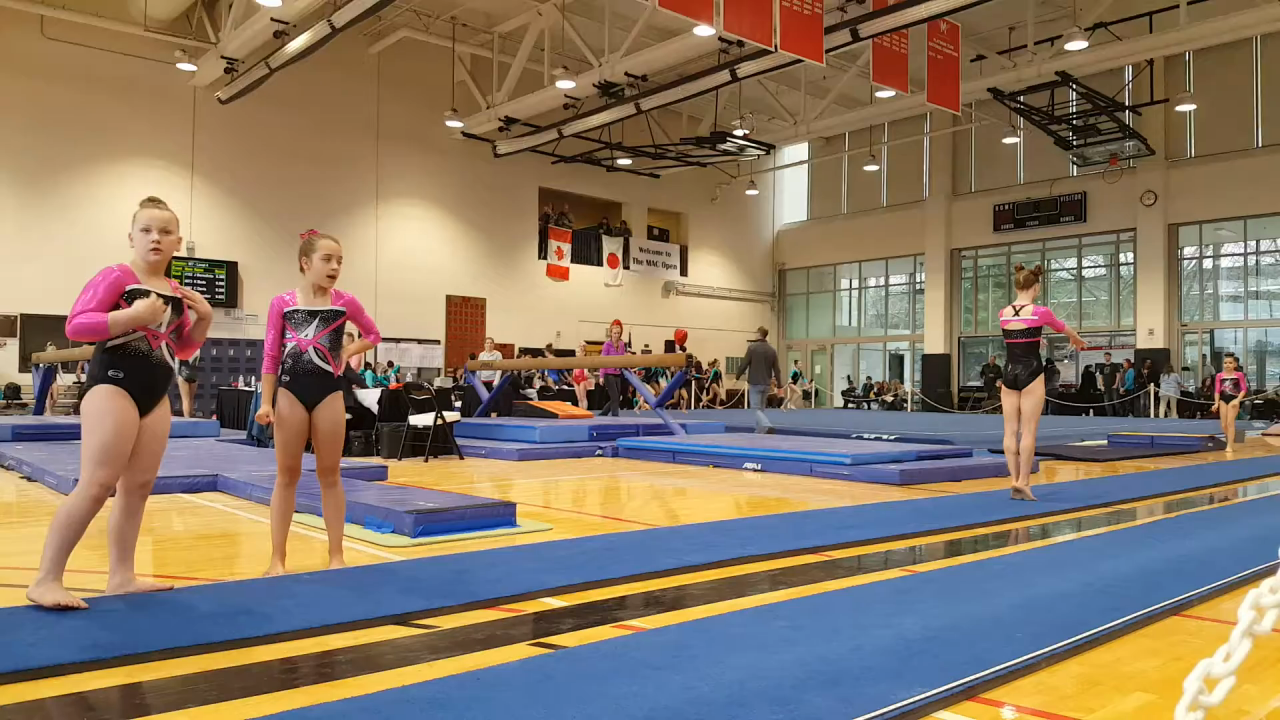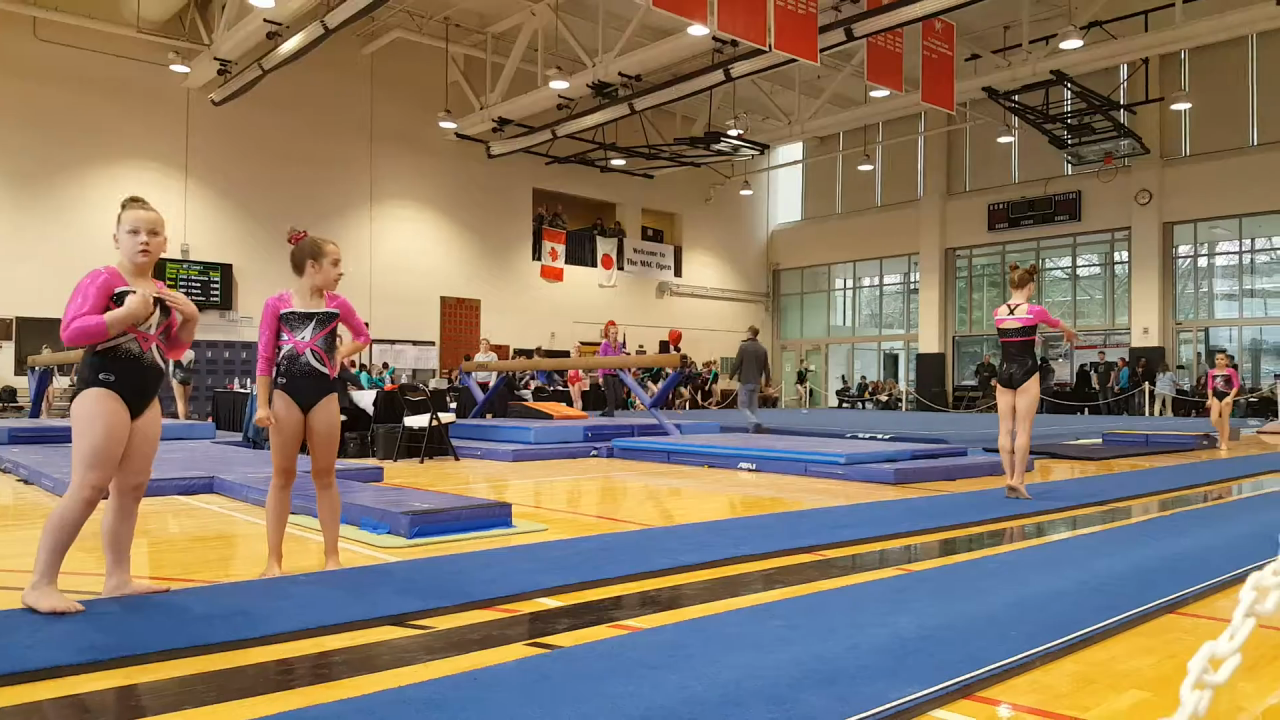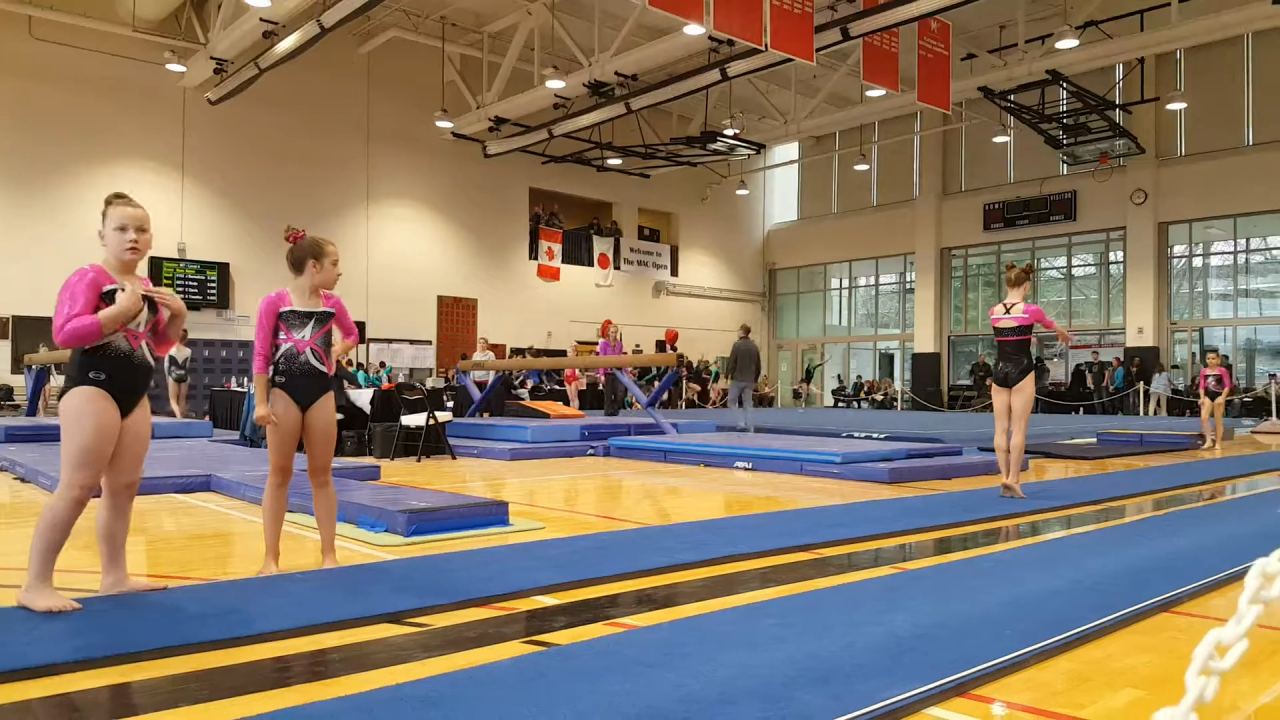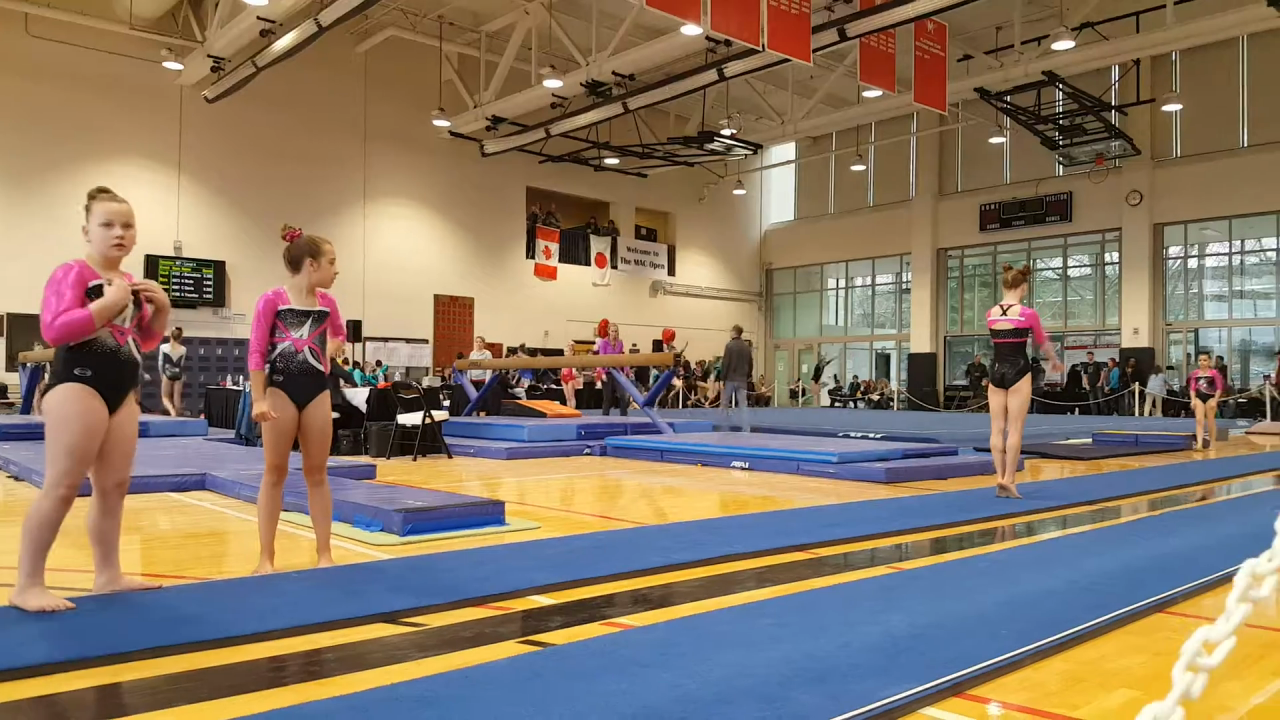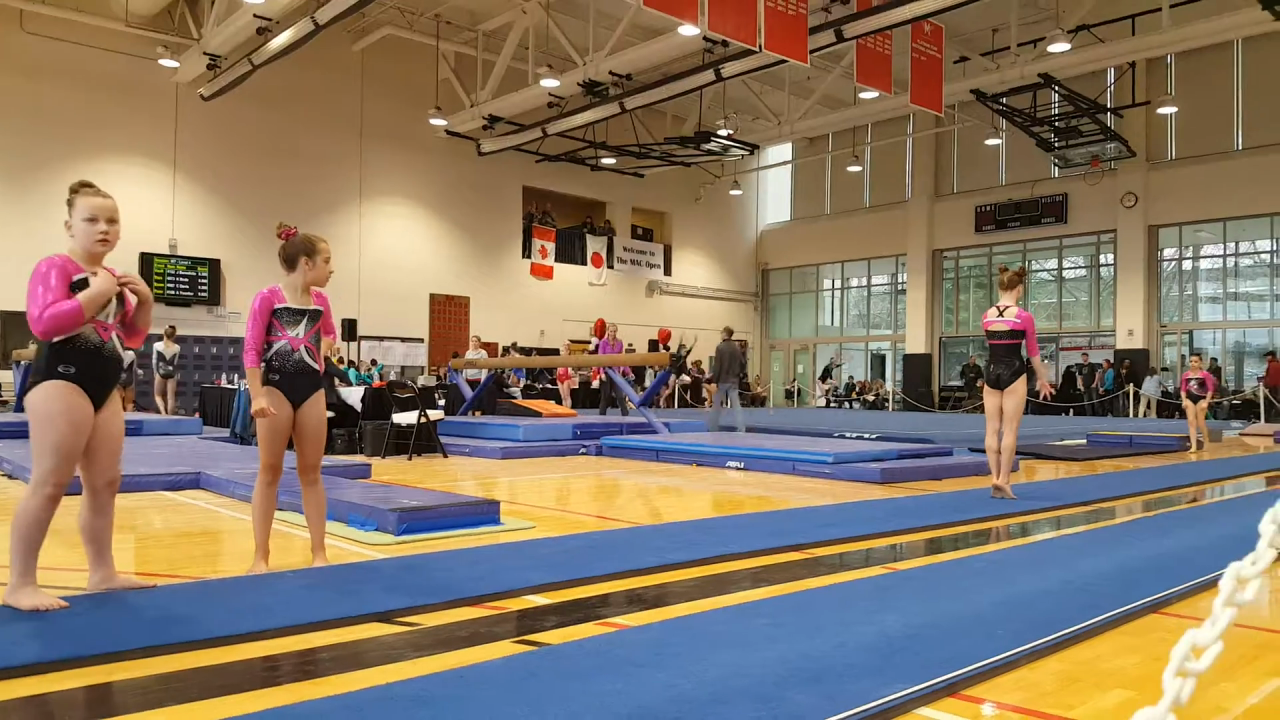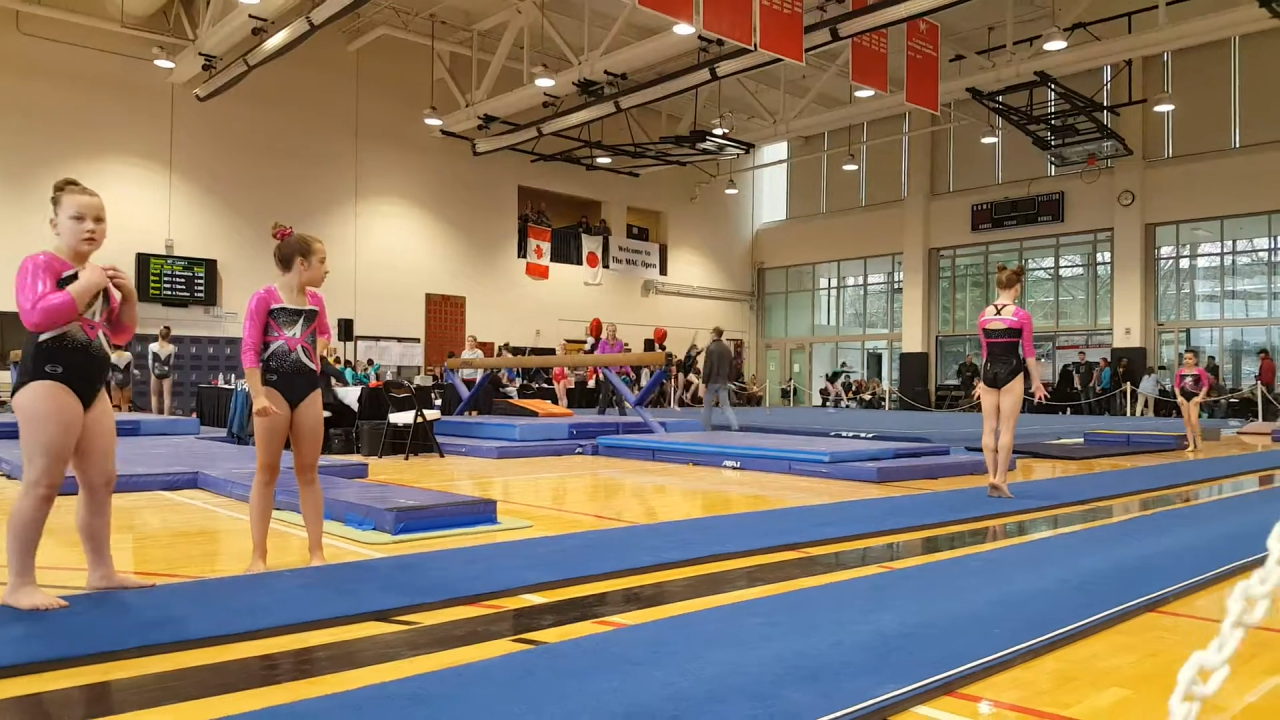
dt=0.1s
person 1, frame 1
left shoulder: (177, 293)
right shoulder: (114, 277)
left elbow: (184, 350)
right elbow: (76, 326)
left wrist: (203, 319)
right wrist: (135, 316)
left hip: (155, 396)
right hip: (112, 388)
left knee: (138, 488)
right knee: (96, 485)
left ankle: (121, 576)
right ankle: (46, 580)
person 1, frame 2
left shoulder: (164, 294)
right shoulder: (103, 279)
left elbow: (173, 351)
right elbow: (71, 331)
left wrist: (189, 320)
right wrist: (128, 313)
left hip: (146, 398)
right hip: (103, 390)
left knee: (131, 490)
right knee: (88, 488)
left ankle: (118, 578)
right ankle: (41, 584)
person 1, frame 3
left shoulder: (148, 289)
right shoulder: (88, 278)
left elbow: (159, 347)
right elbow: (66, 333)
left wrist: (177, 317)
right wrist: (121, 310)
left hip: (134, 396)
right hip: (91, 389)
left knee: (124, 488)
right knee: (77, 487)
left ankle: (114, 575)
right ankle: (35, 584)
person 1, frame 4
left shoulder: (134, 285)
right shoulder: (73, 273)
left elbow: (145, 342)
right elbow: (54, 330)
left wrist: (161, 310)
right wrist: (110, 303)
left hip: (121, 393)
right hip: (77, 386)
left knee: (114, 486)
right knee: (62, 485)
left ankle: (108, 574)
right ankle: (27, 584)
person 1, frame 5
left shoulder: (113, 278)
right shoulder: (54, 267)
left elbow: (132, 338)
right elbow: (45, 322)
left wrist: (144, 301)
right wrist: (97, 292)
left hip: (105, 389)
right hip: (60, 382)
left knee: (105, 483)
right knee: (50, 483)
left ankle: (102, 572)
right ankle: (19, 585)
person 1, frame 6
left shoulder: (102, 275)
right shoulder: (40, 264)
left elbow: (119, 335)
right elbow: (36, 316)
left wrist: (127, 296)
right wrist: (86, 285)
left hip: (93, 388)
right hip: (49, 381)
left knee: (101, 483)
right knee: (42, 484)
left ankle: (101, 571)
right ankle: (19, 584)
person 2, frame 1
left shoulder: (345, 302)
right shoulder: (282, 303)
left elbow: (373, 335)
right elbow: (270, 356)
left wrist: (347, 354)
right wrist: (265, 402)
left hip: (330, 392)
right hip: (291, 391)
left knee: (330, 475)
right knee: (287, 474)
left ankle: (336, 555)
right ankle: (277, 558)
person 2, frame 2
left shoulder: (338, 304)
right shoulder: (276, 305)
left elbow: (362, 336)
right elbow: (264, 358)
left wrist: (339, 355)
right wrist: (262, 404)
left hip: (325, 394)
right hip: (286, 392)
left knee: (325, 476)
right knee: (282, 476)
left ankle: (332, 556)
right ankle: (274, 559)
person 2, frame 3
left shoulder: (333, 304)
right shoulder: (274, 302)
left elbow: (351, 336)
right elbow: (260, 356)
left wrist: (334, 354)
right wrist: (260, 402)
left hip: (322, 391)
right hip: (284, 390)
left knee: (322, 475)
right knee: (279, 473)
left ankle: (329, 554)
right ankle: (271, 557)
person 2, frame 4
left shoulder: (327, 303)
right shoulder: (271, 300)
left elbow: (339, 335)
right elbow: (256, 353)
left wrist: (328, 353)
right wrist: (259, 399)
left hip: (317, 391)
right hip: (280, 389)
left knee: (317, 473)
right knee: (275, 473)
left ankle: (324, 553)
right ankle: (266, 556)
person 2, frame 5
left shoulder: (321, 301)
right shoulder: (267, 299)
right elbow: (251, 351)
left wrist: (321, 354)
right wrist: (257, 396)
left hip: (312, 389)
right hip: (276, 388)
left knee: (311, 473)
right knee: (269, 472)
left ankle: (319, 553)
right ankle: (261, 556)
person 2, frame 6
left shoulder: (316, 301)
right shoulder: (263, 299)
right elbow: (249, 351)
left wrist: (317, 353)
right wrist: (258, 396)
left hip: (309, 389)
right hip: (274, 388)
left knee: (308, 472)
right knee: (267, 472)
left ankle: (316, 552)
right ankle: (258, 555)
person 3, frame 1
left shoulder: (1003, 314)
right shoulder: (1040, 312)
right elbow: (1060, 327)
right wrist: (1076, 339)
left hip: (1010, 373)
right hip: (1031, 373)
left knee: (1011, 431)
right knee: (1028, 432)
left ankle: (1015, 482)
right ankle: (1023, 482)
person 3, frame 2
left shoulder: (998, 313)
right shoulder: (1035, 311)
right elbow: (1055, 323)
right wrist: (1070, 333)
left hip: (1005, 372)
right hip: (1026, 372)
left knee: (1005, 430)
right knee: (1023, 430)
left ankle: (1010, 480)
right ankle: (1018, 480)
person 3, frame 3
left shoulder: (994, 312)
right shoulder: (1031, 311)
right elbow: (1050, 326)
right wrist: (1065, 335)
left hip: (1000, 371)
right hip: (1022, 371)
left knee: (1001, 429)
right knee: (1018, 429)
left ankle: (1005, 479)
right ankle: (1013, 479)
person 3, frame 4
left shoulder: (991, 314)
right shoulder: (1027, 314)
right elbow: (1042, 342)
right wrist: (1054, 361)
left hip: (997, 372)
right hip: (1018, 372)
left knee: (997, 429)
right knee: (1015, 429)
left ankle: (1001, 479)
right ankle: (1008, 480)
person 3, frame 5
left shoulder: (987, 317)
right shoulder: (1024, 317)
right elbow: (1033, 351)
right wrist: (1043, 379)
left hip: (992, 373)
right hip: (1014, 373)
left knee: (992, 430)
right knee: (1009, 430)
left ankle: (995, 480)
right ankle: (1003, 480)
person 3, frame 6
left shoulder: (984, 315)
right shoulder: (1021, 315)
right elbow: (1028, 352)
right wrist: (1036, 382)
left hip: (989, 372)
right hip: (1011, 372)
left knee: (989, 428)
right knee: (1007, 429)
left ankle: (992, 478)
right ankle: (1000, 479)
